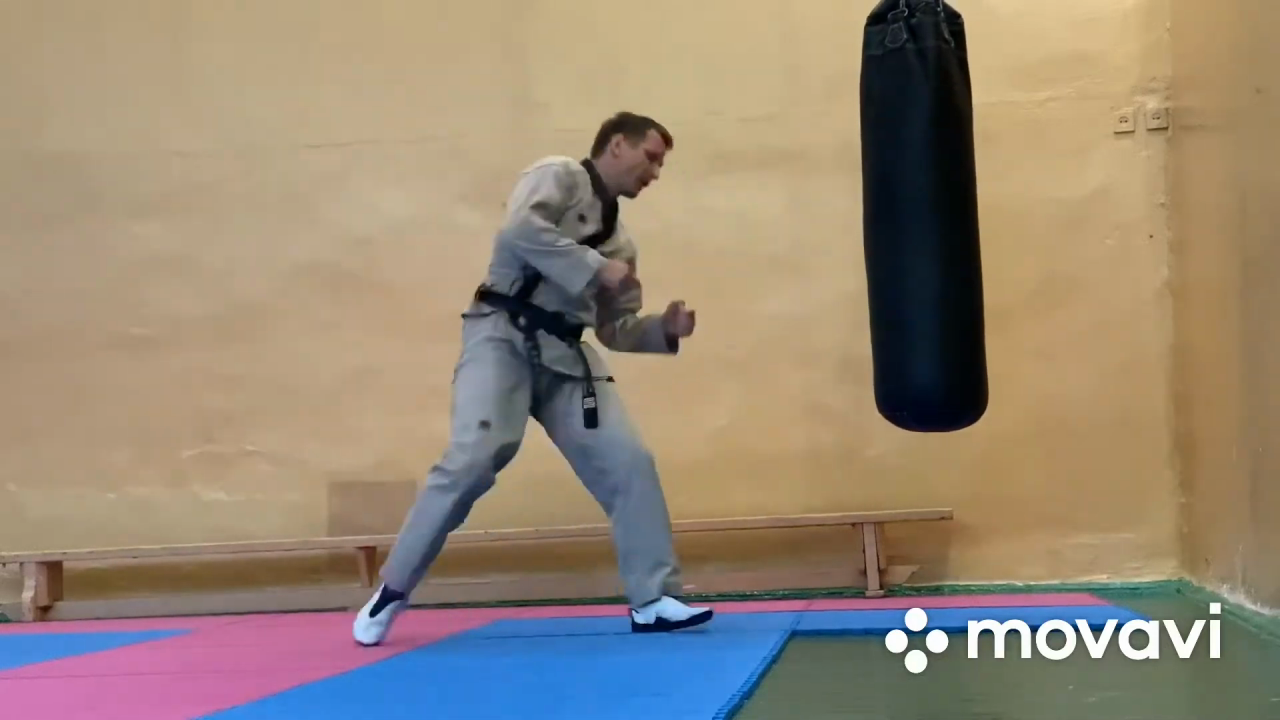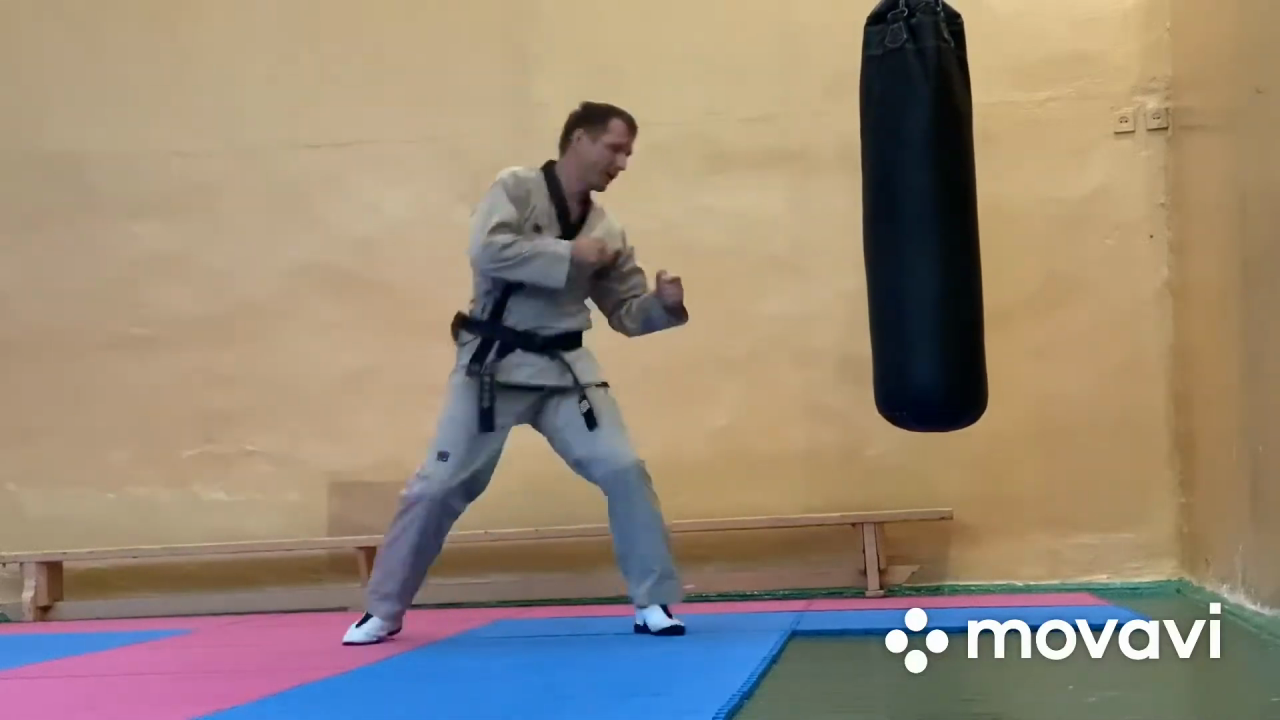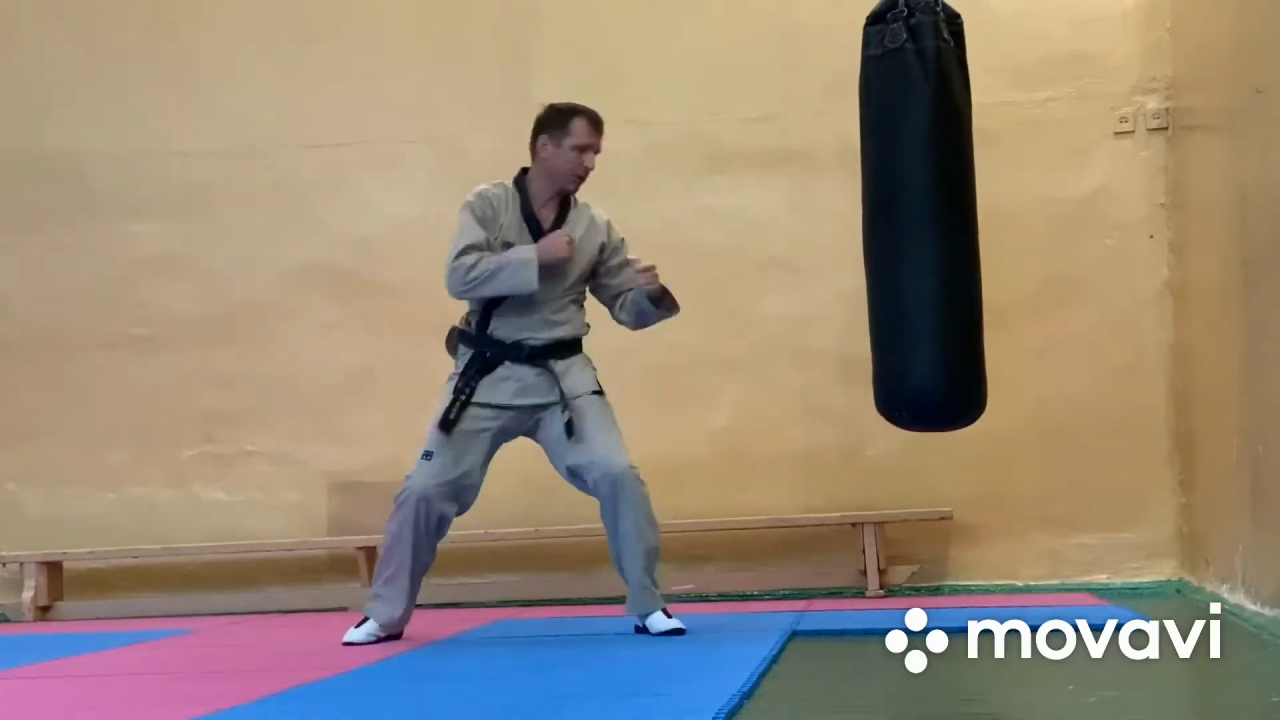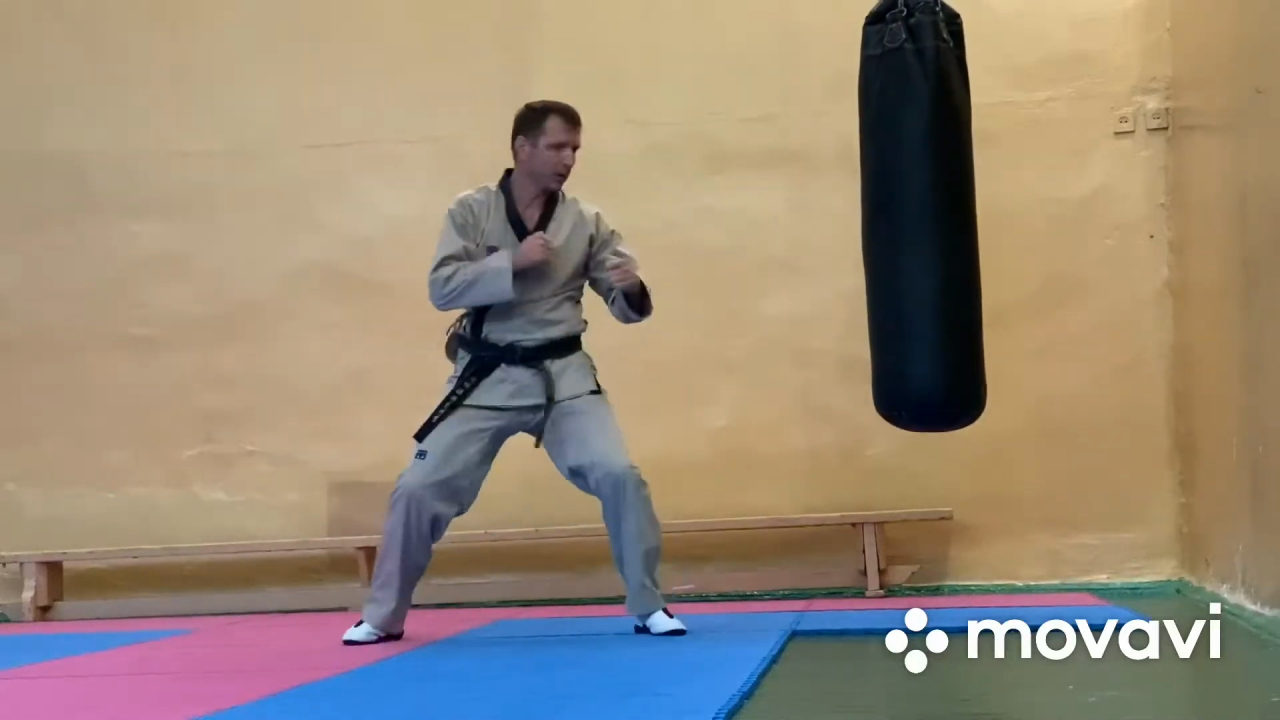
dt=0.1s
person 1, frame 1
left shoulder: (617, 238)
right shoulder: (557, 175)
left elbow: (617, 327)
right elbow: (519, 232)
left wrist: (664, 329)
right wrist: (595, 267)
left hip: (562, 353)
right hip: (504, 337)
left knee: (628, 462)
right knee: (471, 459)
left ankle: (651, 598)
right ankle: (392, 591)
person 1, frame 2
left shoulder: (607, 230)
right shoulder: (514, 187)
left elbow: (629, 314)
right elbow: (490, 253)
left wrist: (665, 305)
right wrist: (569, 254)
left hip: (564, 367)
right hip: (494, 362)
left knee: (624, 470)
right knee: (443, 484)
left ankle: (653, 603)
right ankle: (384, 610)
person 1, frame 3
left shoulder: (596, 227)
right shoulder: (487, 205)
left elbow: (626, 308)
right elbow: (461, 277)
left wrist: (654, 295)
right wrist: (537, 257)
left hip: (562, 377)
right hip: (487, 376)
left knee: (617, 477)
right knee: (428, 490)
left ankle: (648, 607)
right ankle: (385, 614)
person 1, frame 4
left shoulder: (587, 221)
right shoulder: (471, 210)
left elbow: (626, 304)
right elbow: (442, 287)
left wrist: (630, 288)
right wrist: (511, 262)
left hip: (560, 375)
right hip: (486, 377)
left knee: (618, 475)
right knee: (420, 488)
left ankle: (647, 605)
right ankle: (385, 614)
